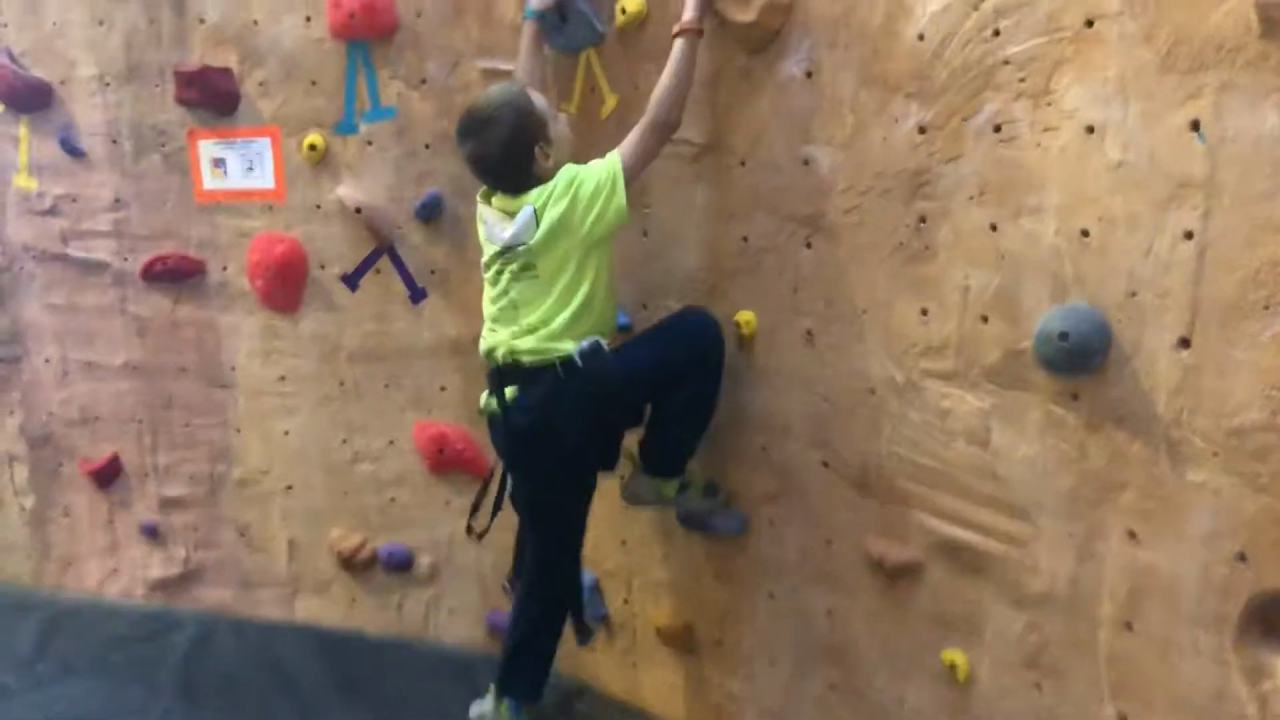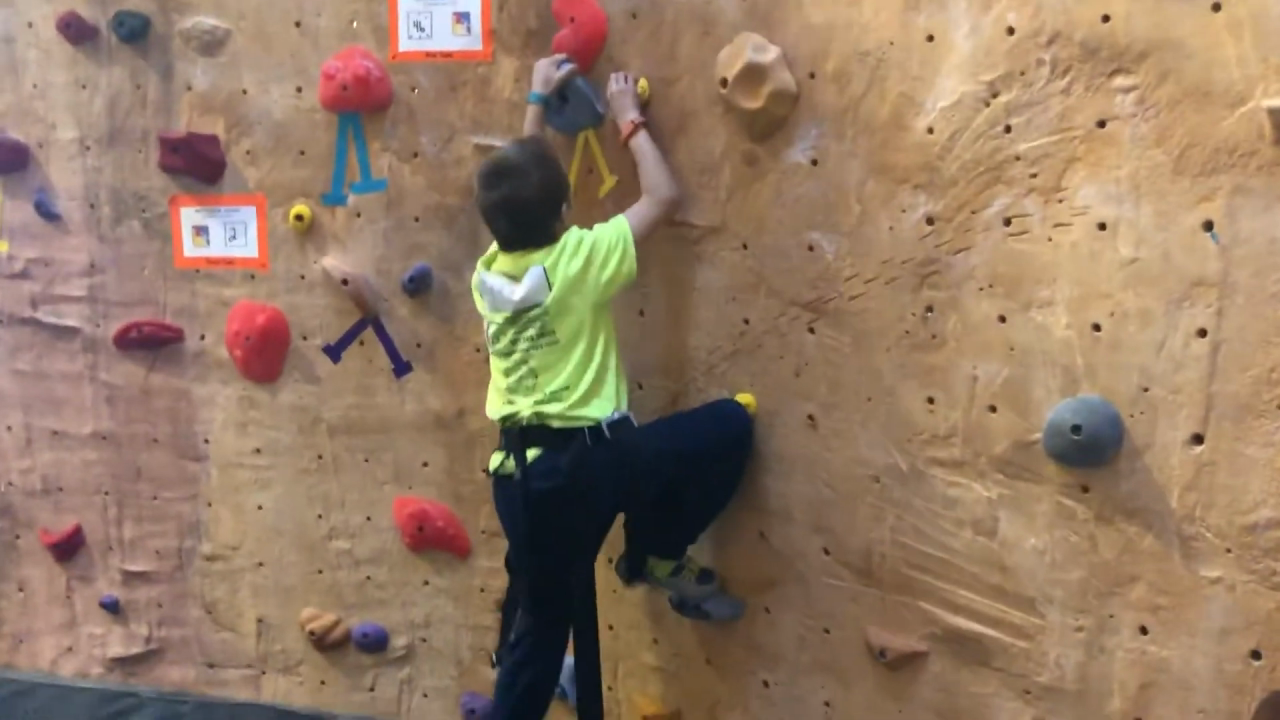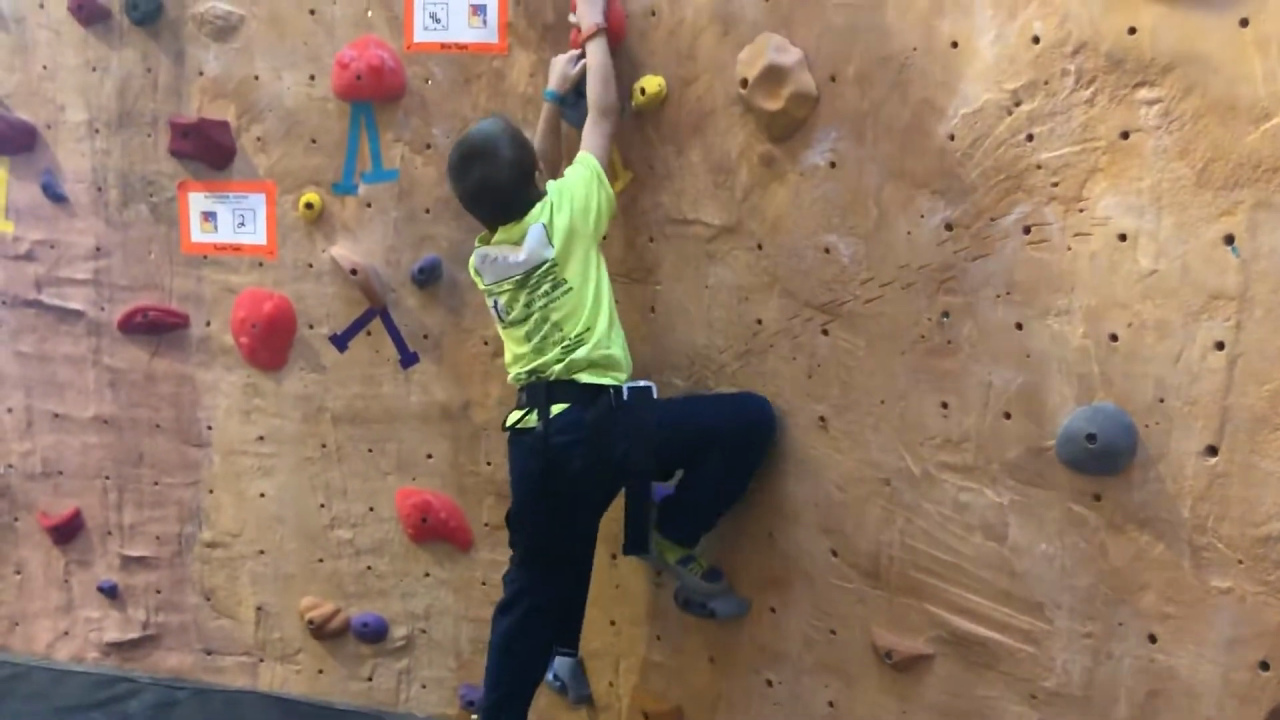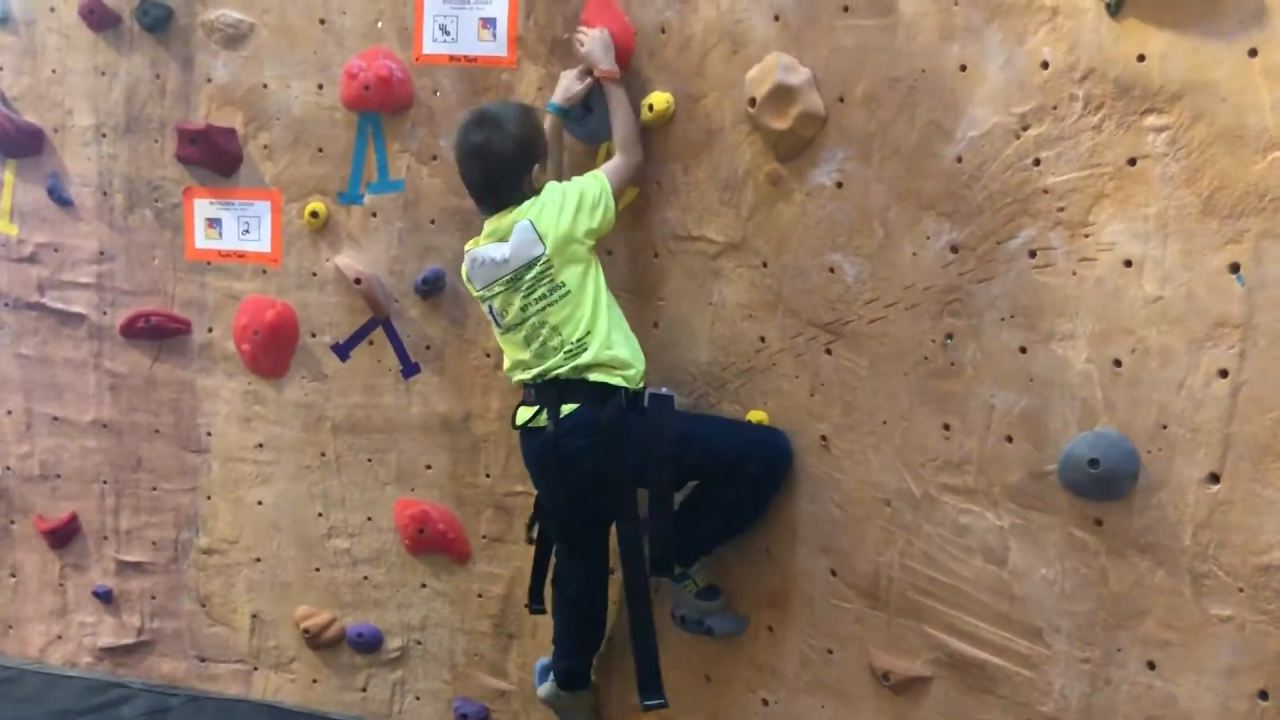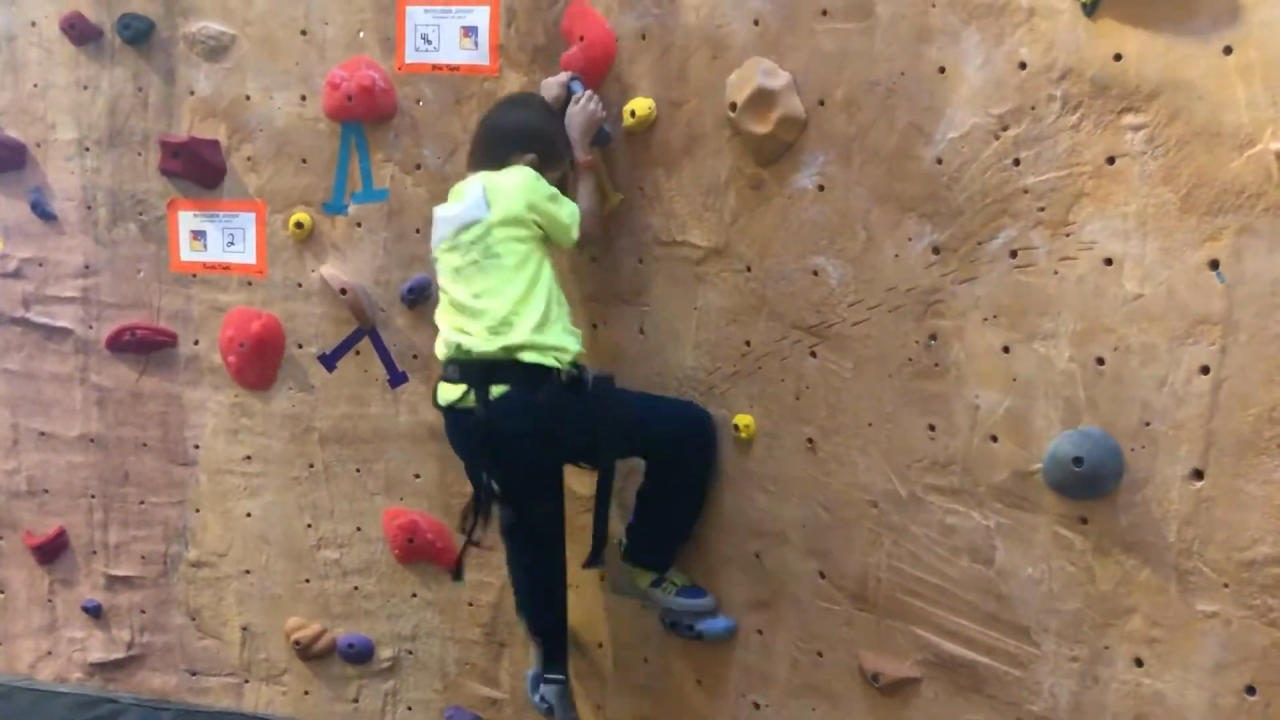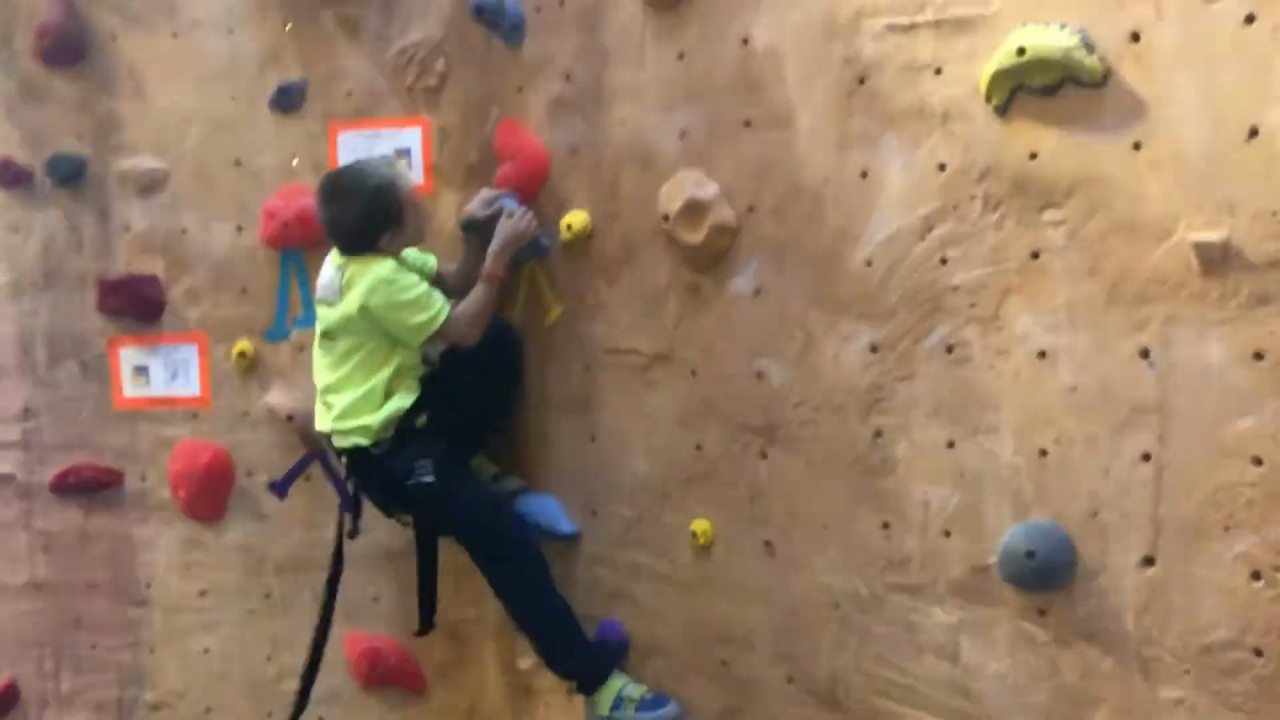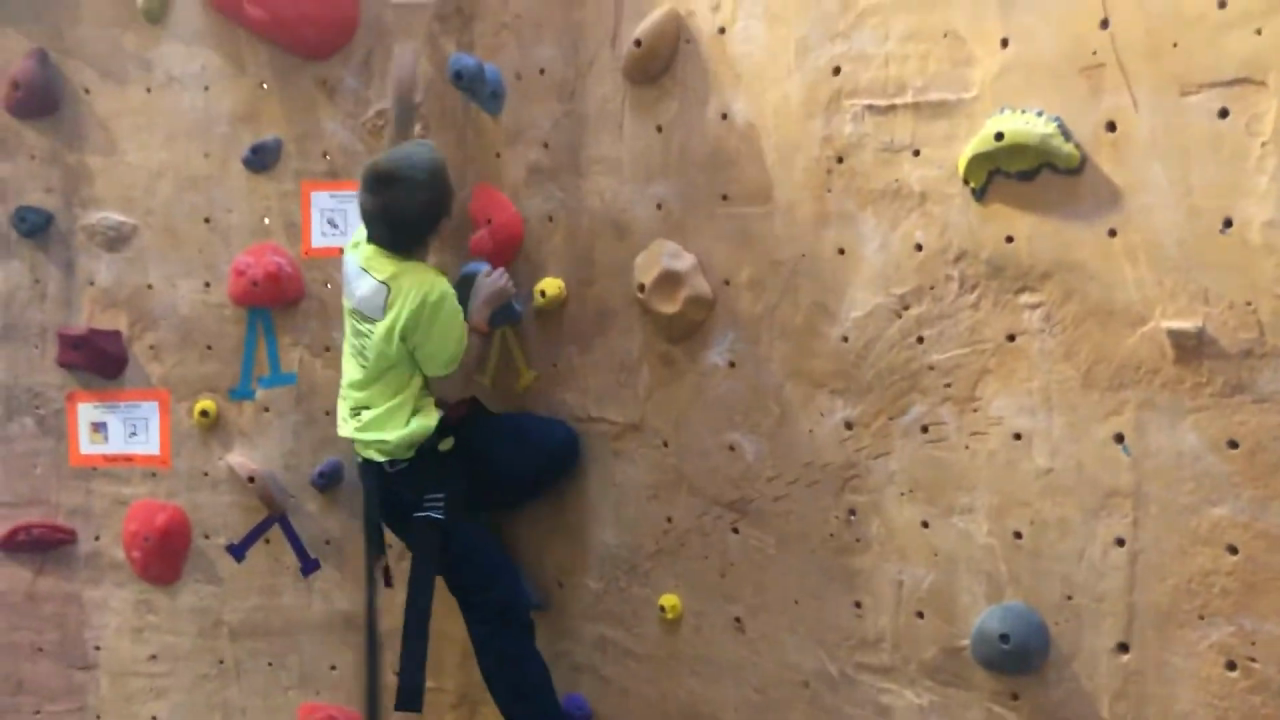
dt=0.7s
person 1, frame 1
left shoulder: (493, 200)
right shoulder: (572, 197)
left elbow: (515, 104)
right elbow: (659, 123)
left hip: (511, 406)
right hip: (564, 395)
left knee: (547, 551)
right knee: (696, 334)
right ankle: (660, 473)
person 1, frame 2
left shoulder: (489, 270)
right shoulder: (579, 259)
left elbow: (515, 185)
right elbow: (662, 196)
left wrist: (536, 101)
right wrist: (630, 117)
left hip: (518, 472)
right hip: (587, 461)
left knee: (539, 622)
right knee: (728, 425)
right ankle: (657, 556)
person 1, frame 3
left shoulder: (483, 258)
right shoulder: (562, 213)
left elbow: (530, 190)
right elbow: (605, 113)
left wrist: (552, 94)
left hip: (535, 435)
right hip: (599, 422)
left knee: (535, 586)
right knee: (751, 418)
right ankle: (671, 538)
person 1, frame 4
left shoulder: (476, 257)
right shoulder: (555, 214)
right elbow: (631, 157)
left wrist: (556, 112)
right wrist: (607, 71)
left hip: (543, 432)
right hip: (603, 420)
left knee: (581, 557)
right knee: (765, 452)
right ankle: (673, 560)
person 1, frame 5
left shoulder: (450, 207)
right shoulder: (517, 186)
right elbow: (585, 227)
left wrist: (542, 114)
right wrist: (577, 141)
left hip: (463, 404)
right hip: (527, 398)
left knee: (531, 533)
right knee: (687, 433)
right ankle: (646, 565)
person 1, frame 6
left shoulder: (352, 257)
right shoulder: (380, 280)
left elbow: (450, 286)
right elbow: (463, 330)
left wrist: (476, 234)
right wrist: (500, 253)
left hip: (403, 418)
right hip: (386, 453)
left knee: (499, 344)
right knee: (510, 544)
left ankle: (457, 469)
person 1, frame 7
left shoulder: (361, 250)
right shoulder: (427, 295)
left elbow: (393, 175)
right elbow: (452, 390)
left wrist: (401, 101)
right wrist: (479, 310)
left hip: (383, 444)
right hip: (412, 467)
left knee: (554, 446)
right knee: (498, 607)
left ankle: (457, 533)
